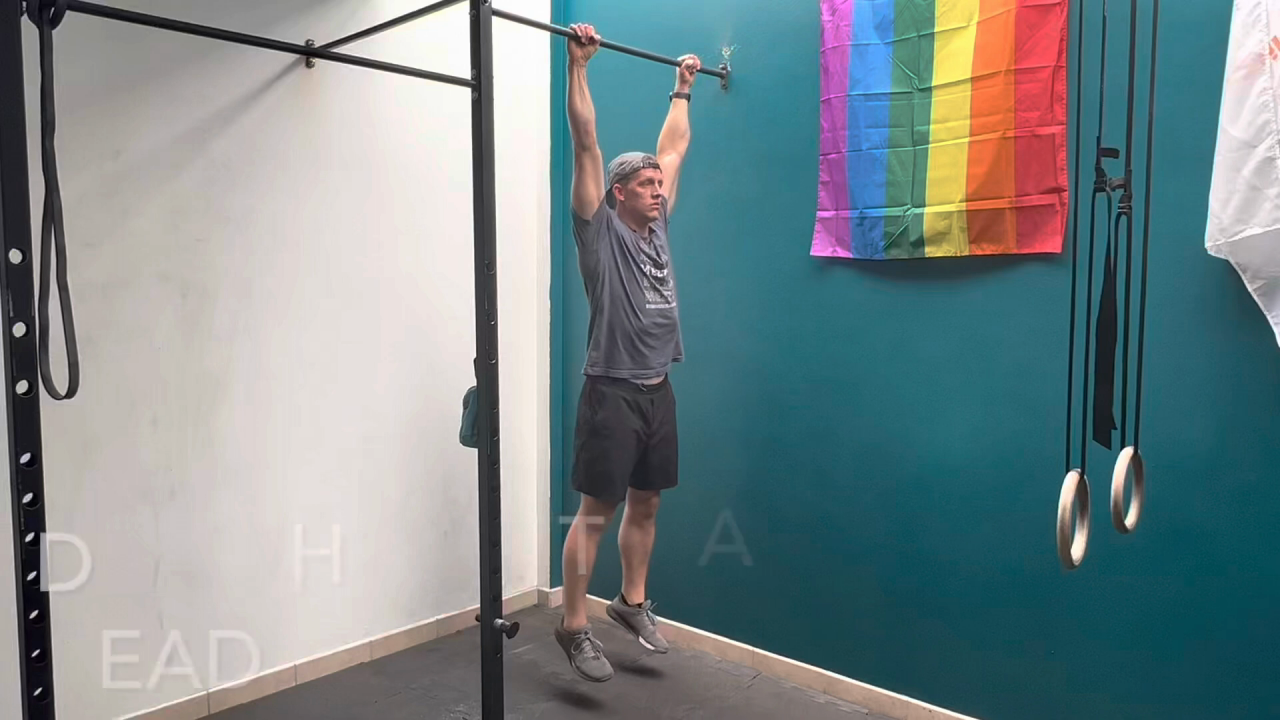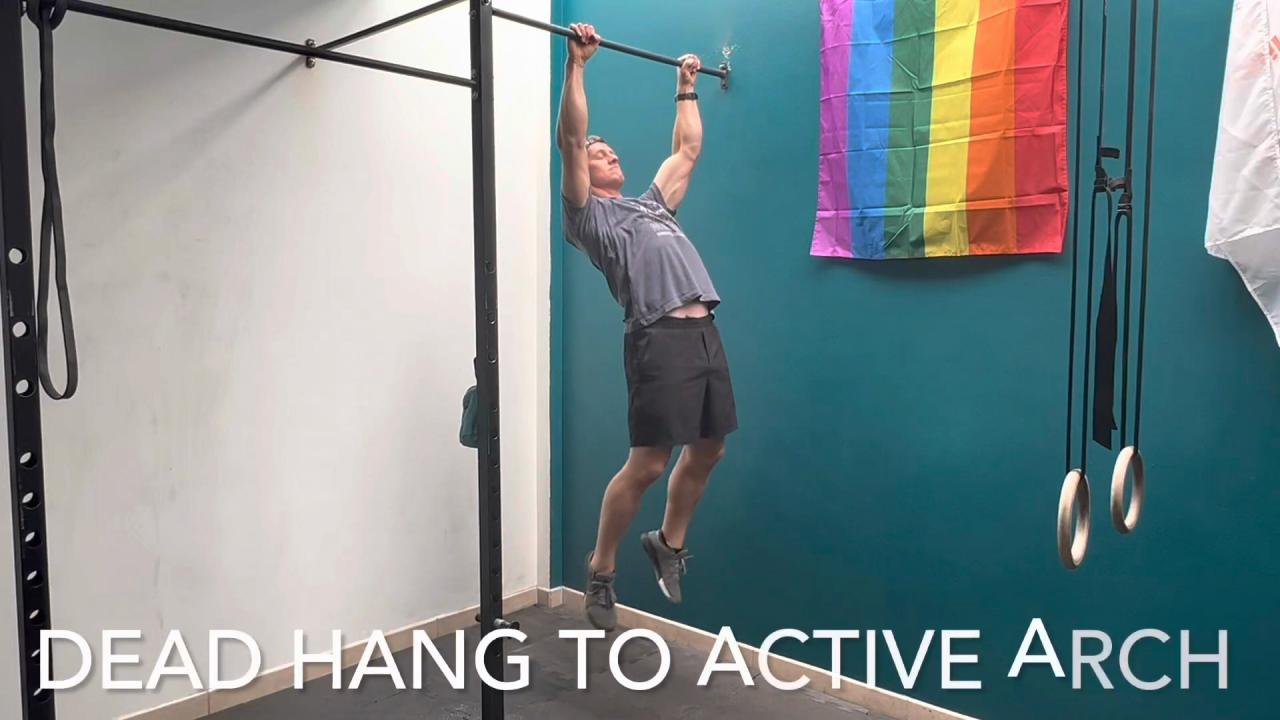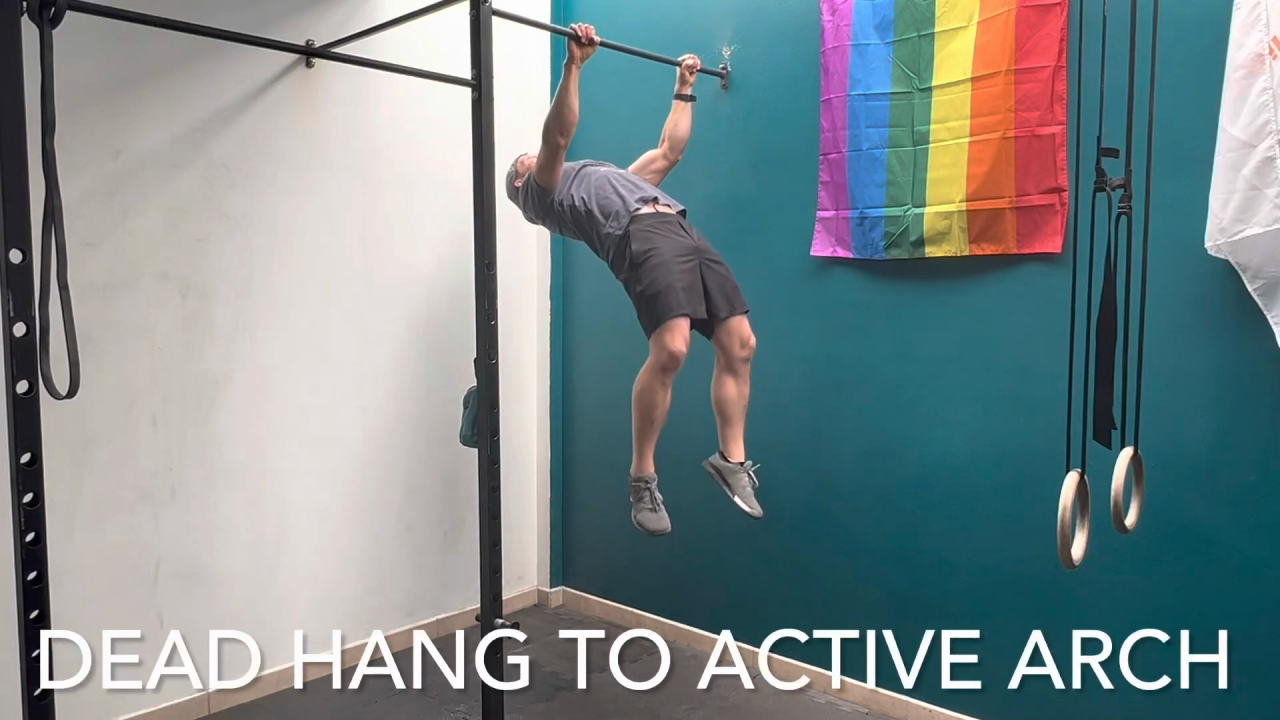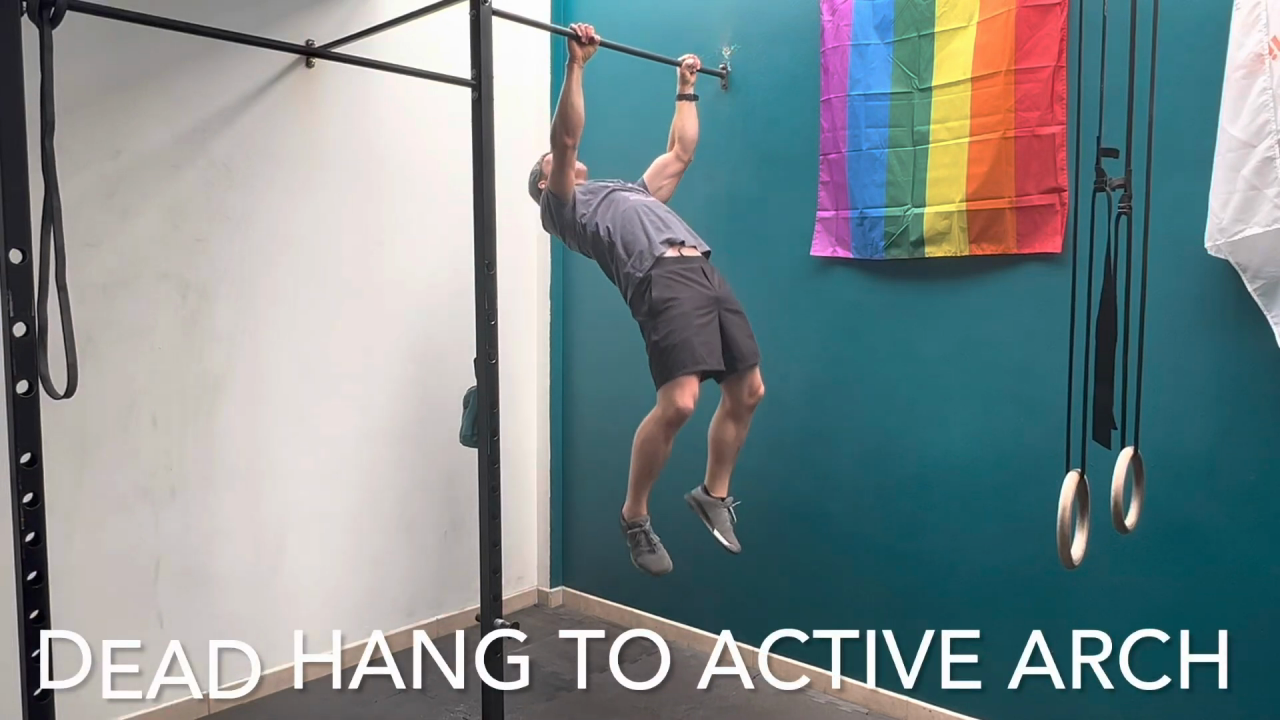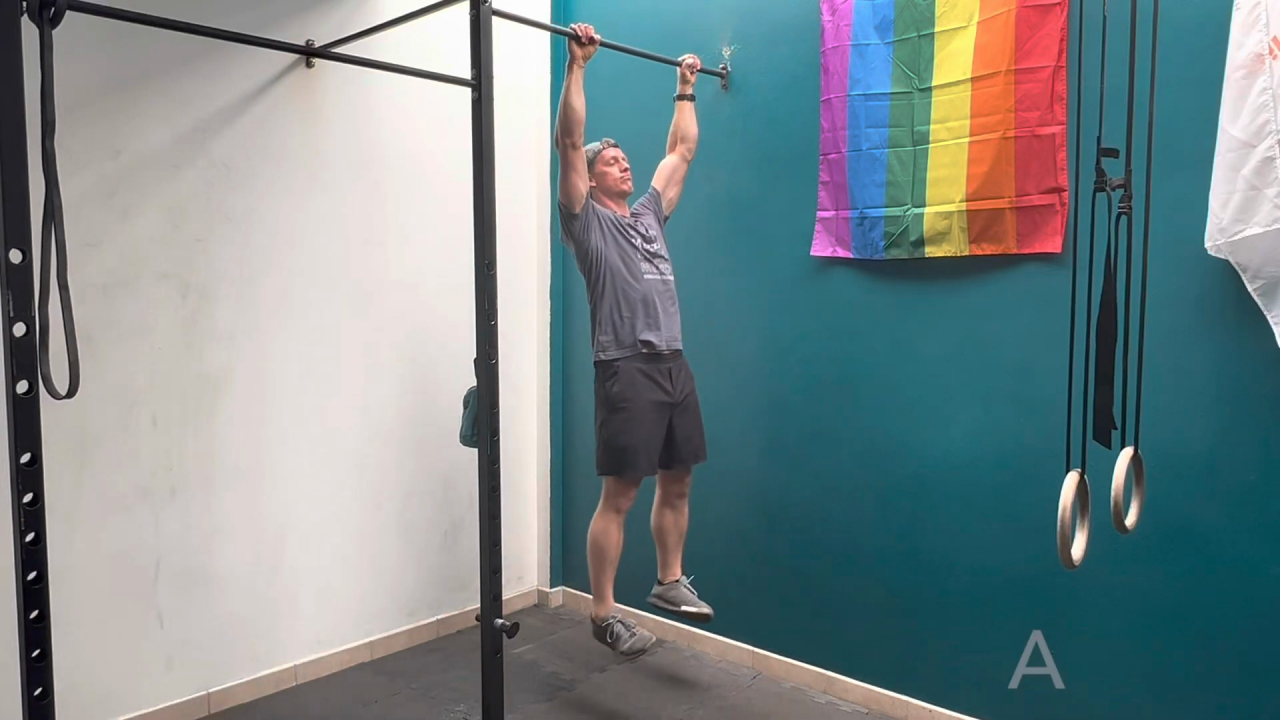
dt=0.7s
person 1, frame 1
left shoulder: (655, 224)
right shoulder: (599, 229)
left elbow: (674, 146)
right elbow: (585, 146)
left wrist: (681, 87)
right wrist: (579, 64)
left hip: (657, 392)
right hip: (611, 394)
left knee: (645, 507)
right knee: (596, 512)
left ankle: (633, 604)
right ankle: (575, 627)
person 1, frame 2
left shoulder: (648, 204)
right shoulder: (583, 213)
left elbow: (687, 150)
right elbow: (569, 140)
left wrist: (686, 87)
right wrist: (576, 64)
left hip: (706, 333)
right hip: (660, 338)
left knee: (708, 452)
right knee: (648, 463)
left ankle: (669, 542)
right ankle: (599, 570)
person 1, frame 3
left shoulder: (602, 176)
right shoulder: (543, 196)
left elbow: (668, 152)
right elbow: (558, 136)
left wrist: (684, 88)
right wrist: (573, 63)
left hip: (685, 233)
right hip: (642, 237)
left knee: (739, 346)
right knee: (670, 350)
left ankle: (732, 460)
right ankle: (642, 477)
person 1, frame 4
left shoulder: (631, 193)
right shoulder: (562, 206)
left elbow: (679, 154)
right elbow: (564, 139)
left wrist: (685, 88)
right wrist: (576, 63)
left hip: (706, 276)
right hip: (663, 282)
left knee: (747, 393)
right knee: (677, 404)
left ankle: (713, 495)
right ankle: (634, 517)
person 1, frame 5
left shoulder: (648, 212)
right shoulder: (584, 220)
left elbow: (681, 150)
right elbow: (568, 143)
left wrist: (686, 87)
right wrist: (577, 63)
left hip: (675, 366)
right hip: (628, 370)
left knee: (678, 484)
right knee: (619, 495)
left ankle: (670, 582)
right ankle: (604, 613)
